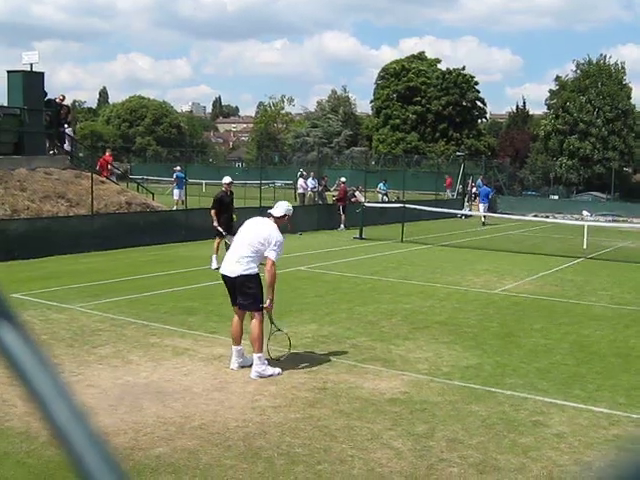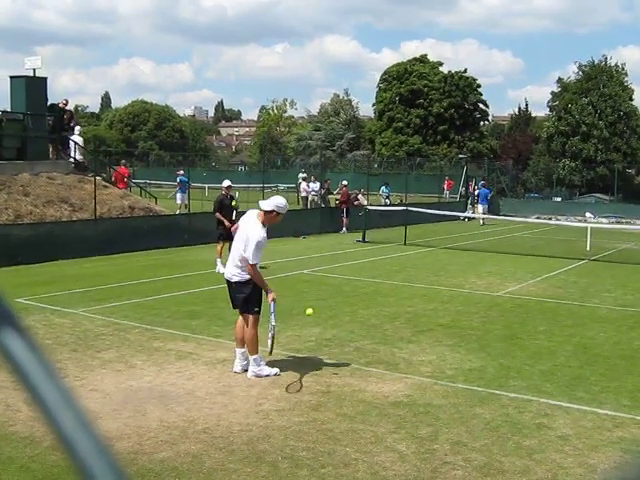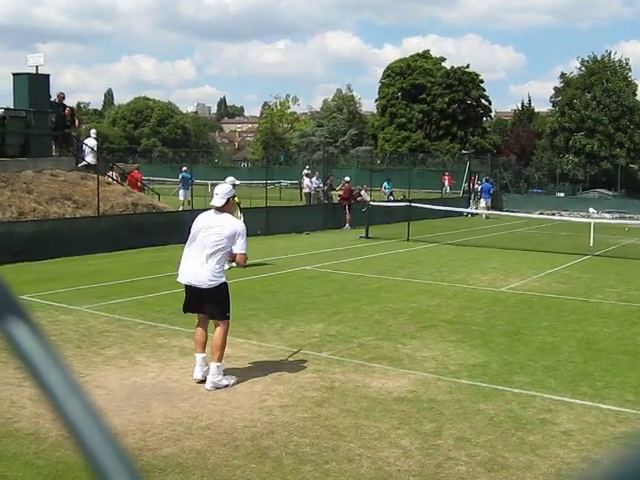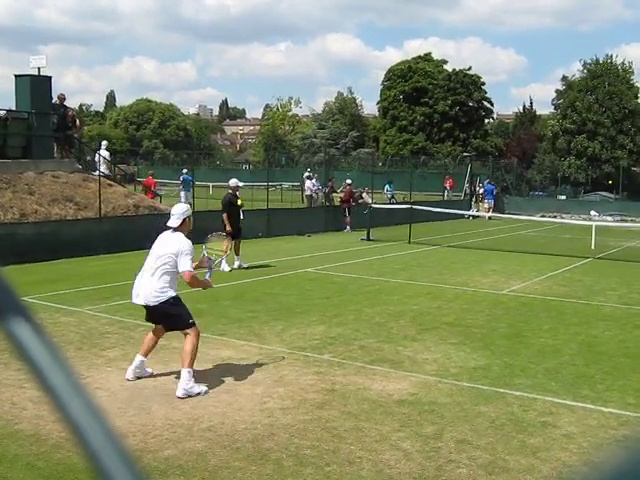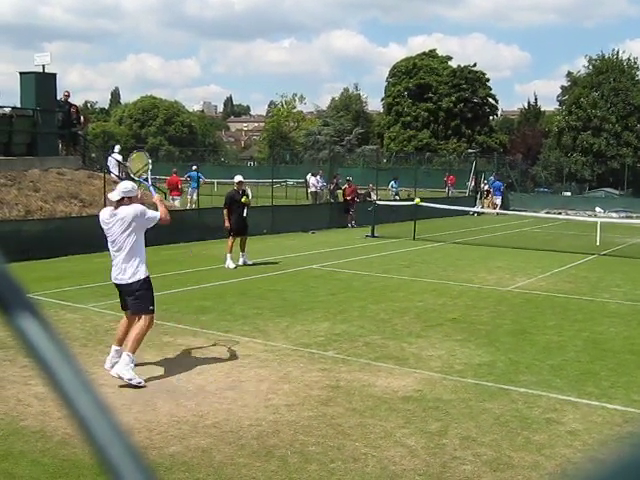
dt=1s
person 1, frame 1
left shoulder: (254, 220)
right shoulder: (276, 236)
right elbow: (270, 268)
right wrist: (270, 298)
left hip: (227, 269)
right hip: (245, 272)
left knee: (239, 313)
right knee: (257, 316)
left ankle: (237, 358)
right ankle: (259, 366)
person 1, frame 2
left shoulder: (251, 213)
right shoulder: (259, 235)
left elbow: (235, 228)
right elbow: (251, 268)
right wrist: (268, 291)
left hip: (232, 273)
right hip: (244, 277)
left knee: (243, 317)
right knee: (251, 319)
left ankle: (241, 361)
right ankle: (256, 366)
person 1, frame 3
left shoulder: (201, 218)
right shoulder: (237, 225)
right elbow: (241, 260)
left hip: (189, 277)
right hip: (212, 281)
left knee: (201, 320)
right knee: (222, 324)
left ankle: (201, 368)
right ankle: (215, 376)
person 1, frame 4
left shoulder: (165, 237)
right shoulder: (184, 244)
right elbow: (189, 278)
left wrist: (199, 263)
right wrist: (204, 284)
left hip: (142, 292)
right hip: (160, 295)
left knee: (159, 329)
right knee: (192, 332)
left ankle: (136, 368)
right ankle: (186, 384)
person 1, frame 5
left shoulder: (105, 214)
right shoulder: (136, 212)
right elbow: (165, 218)
left wrist: (134, 202)
right wrist: (159, 202)
left hip: (119, 276)
right hip: (136, 276)
left knee: (130, 317)
right knee: (145, 320)
left ankle: (114, 357)
right ankle: (124, 366)
